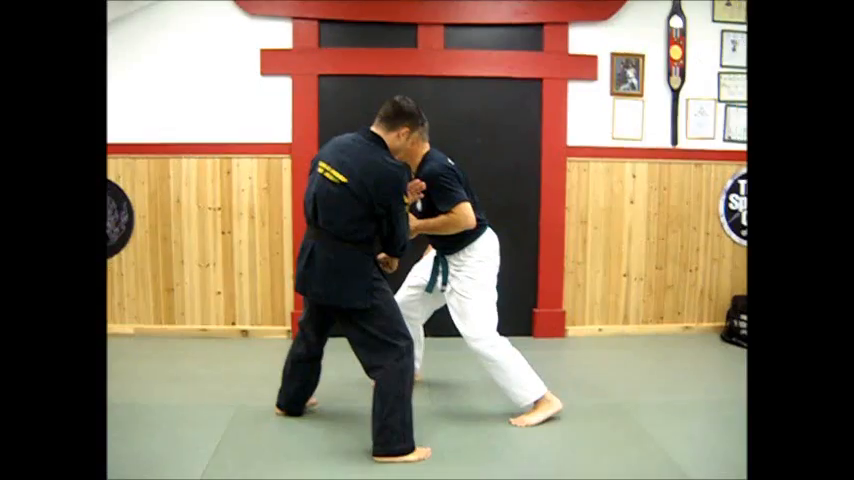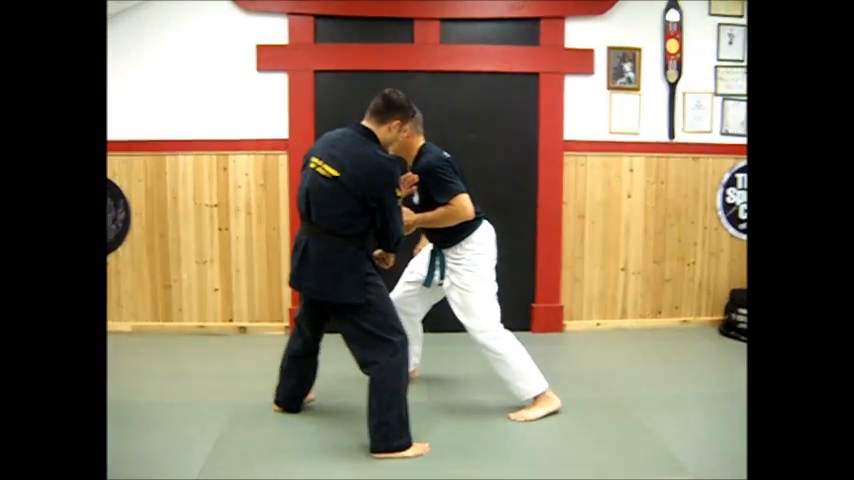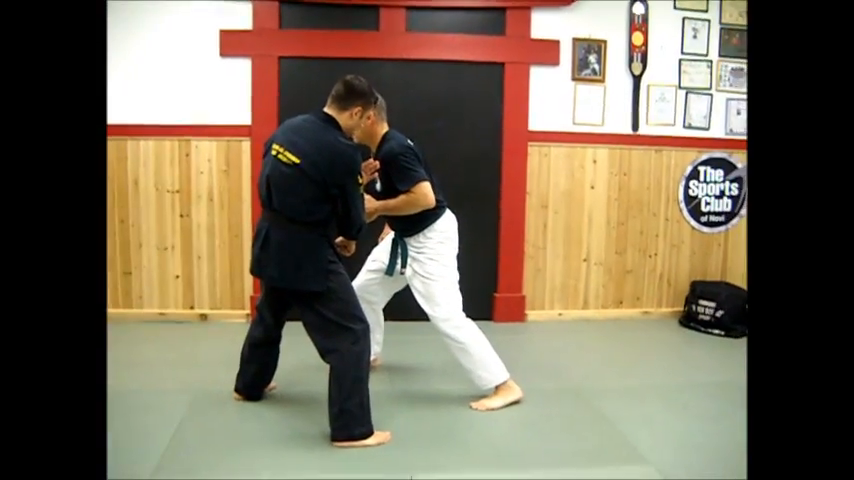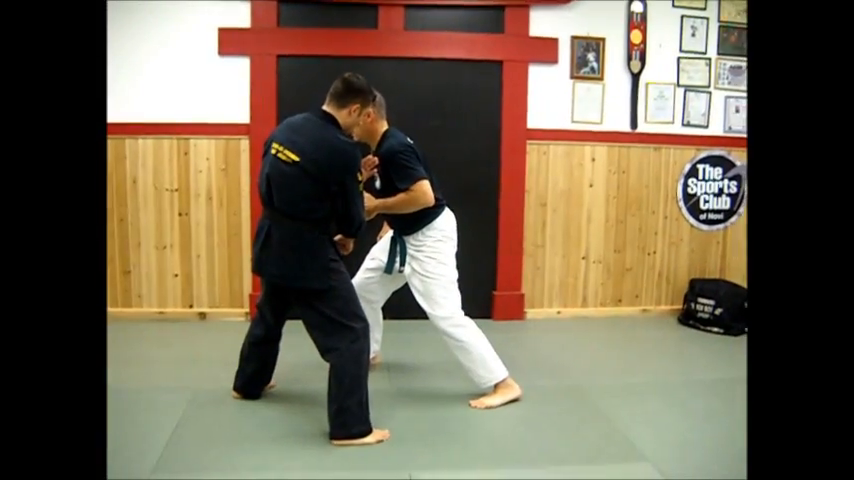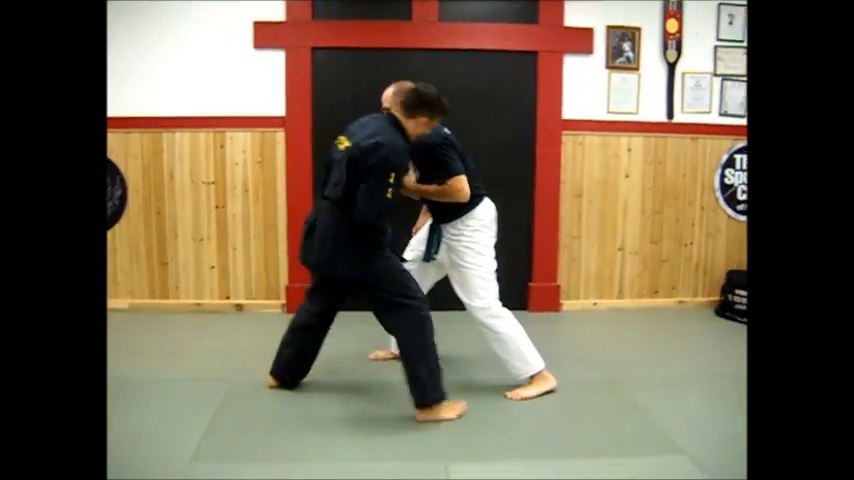
dt=0.4s
person 1, frame 1
left shoulder: (335, 145)
right shoulder: (389, 171)
right elbow: (395, 240)
right wrist: (392, 257)
left hip: (315, 256)
right hip: (349, 267)
left knee: (311, 332)
right knee: (395, 350)
left ankle: (290, 400)
right ankle: (392, 444)
person 1, frame 2
left shoulder: (326, 141)
right shoulder: (381, 165)
right elbow: (389, 233)
right wrist: (387, 252)
left hip: (309, 252)
right hip: (344, 263)
left knee: (307, 328)
right knee: (389, 345)
left ankle: (288, 397)
right ankle: (390, 440)
person 1, frame 3
left shoulder: (287, 128)
right shoulder: (342, 152)
right elbow: (351, 220)
right wrist: (348, 240)
left hip: (270, 241)
right hip: (305, 250)
left knee: (268, 316)
right knee: (350, 333)
left ankle: (249, 385)
right ankle: (351, 428)
person 1, frame 4
left shoulder: (286, 127)
right shoulder: (342, 149)
right elbow: (351, 218)
right wrist: (347, 237)
left hip: (272, 240)
right hip: (307, 249)
left knee: (269, 315)
right knee: (350, 333)
left ankle: (248, 384)
right ankle: (350, 427)
person 1, frame 5
left shoulder: (362, 126)
right shoulder: (393, 150)
right elbow: (370, 217)
right wrist: (382, 235)
left hip: (325, 232)
right hip: (353, 240)
left knee: (318, 305)
right knee: (411, 311)
left ankle: (284, 373)
right ankle: (430, 400)
person 2, frame 1
left shoulder: (435, 170)
right shoulder: (425, 167)
left elbow: (466, 219)
left wrist: (418, 226)
right wrist: (434, 239)
left hip: (472, 256)
right hip: (446, 253)
left knee: (479, 334)
right knee: (404, 307)
left ankle: (542, 399)
person 2, frame 2
left shoulder: (431, 163)
right shoulder: (418, 162)
left elbow: (464, 210)
left wrist: (416, 221)
right wrist: (428, 234)
left hip: (468, 250)
right hip: (442, 248)
left knee: (485, 327)
right knee: (401, 303)
left ankle: (542, 396)
right ankle: (406, 366)
person 2, frame 3
left shoulder: (395, 151)
right shoulder: (383, 149)
left elbow: (425, 198)
left wrist: (378, 208)
right wrist: (391, 222)
left hip: (430, 239)
right hip: (404, 237)
left knee: (447, 316)
right knee: (363, 291)
left ankle: (504, 385)
right ankle: (367, 355)
person 2, frame 4
left shoulder: (394, 149)
right shoulder: (382, 147)
left elbow: (424, 196)
left wrist: (377, 206)
right wrist: (390, 219)
left hip: (429, 237)
right hip: (404, 234)
left knee: (446, 314)
right knee: (363, 289)
left ankle: (503, 384)
right ankle: (366, 353)
person 2, frame 5
left shoulder: (431, 141)
right shoulder: (421, 138)
left elbow: (461, 191)
left wrist: (414, 188)
right wrist: (424, 217)
left hip: (469, 224)
right hip: (443, 223)
left knee: (482, 305)
left ankle: (539, 376)
right ankle: (402, 347)
